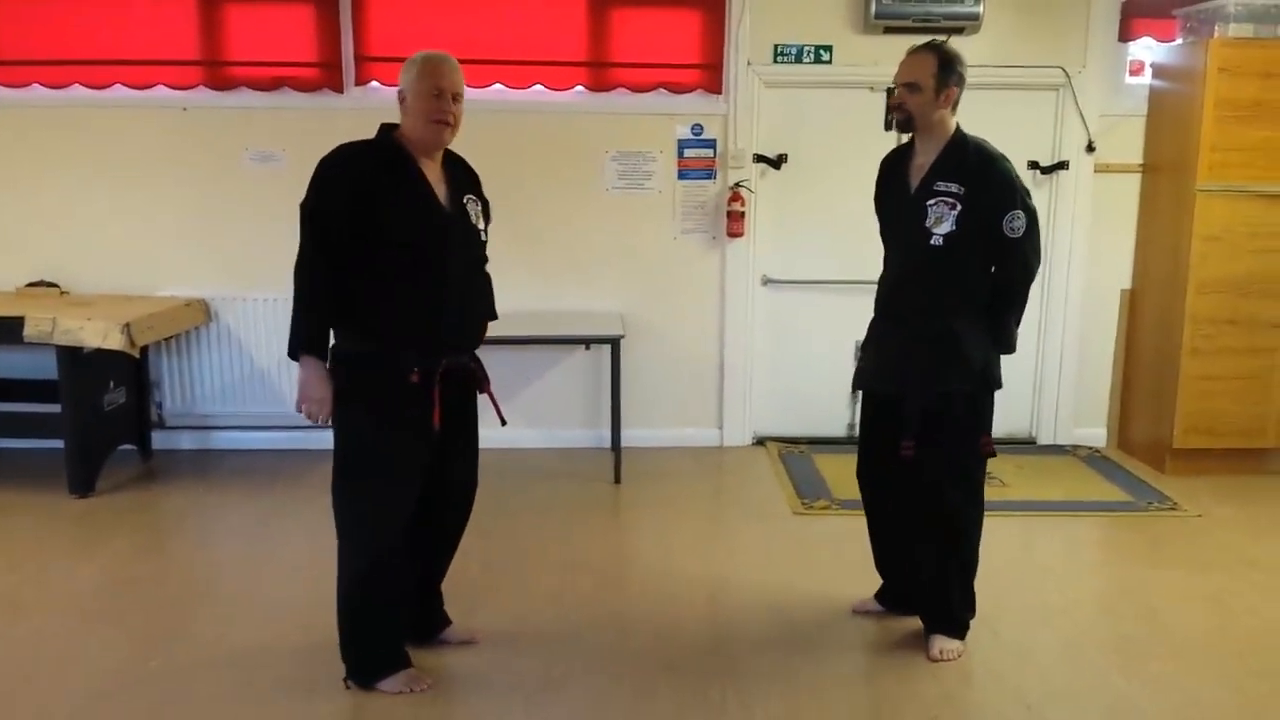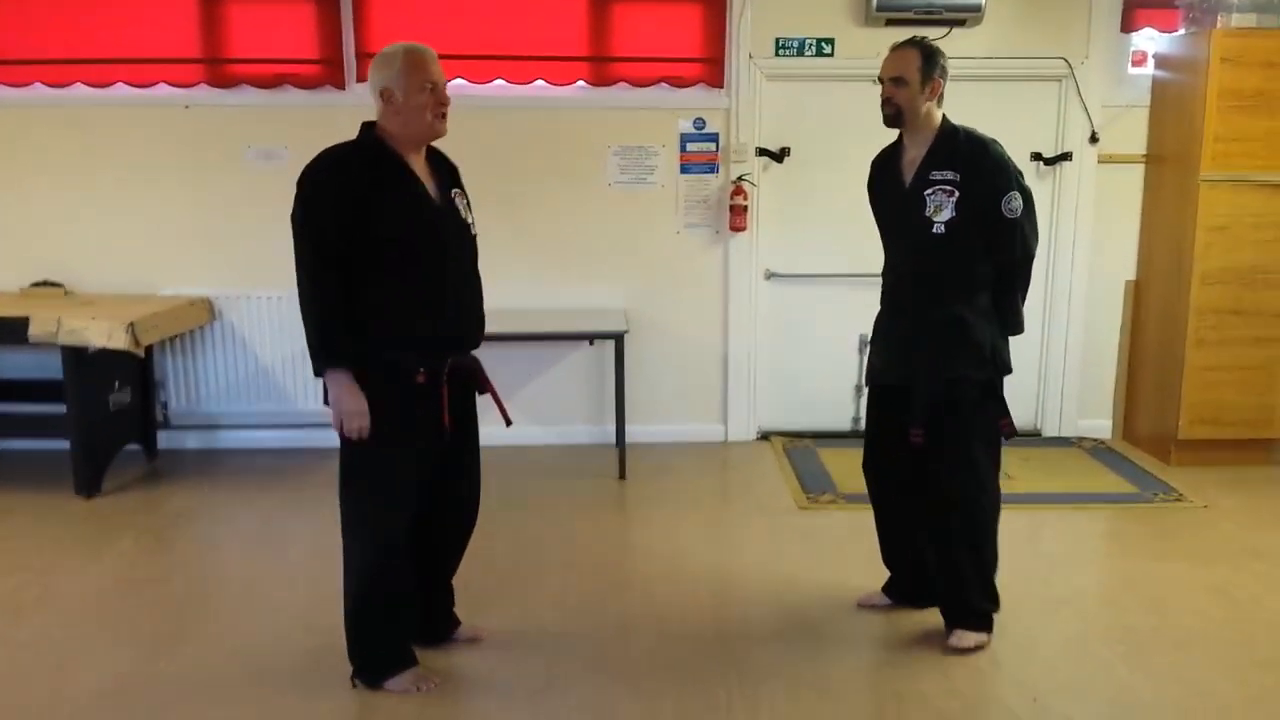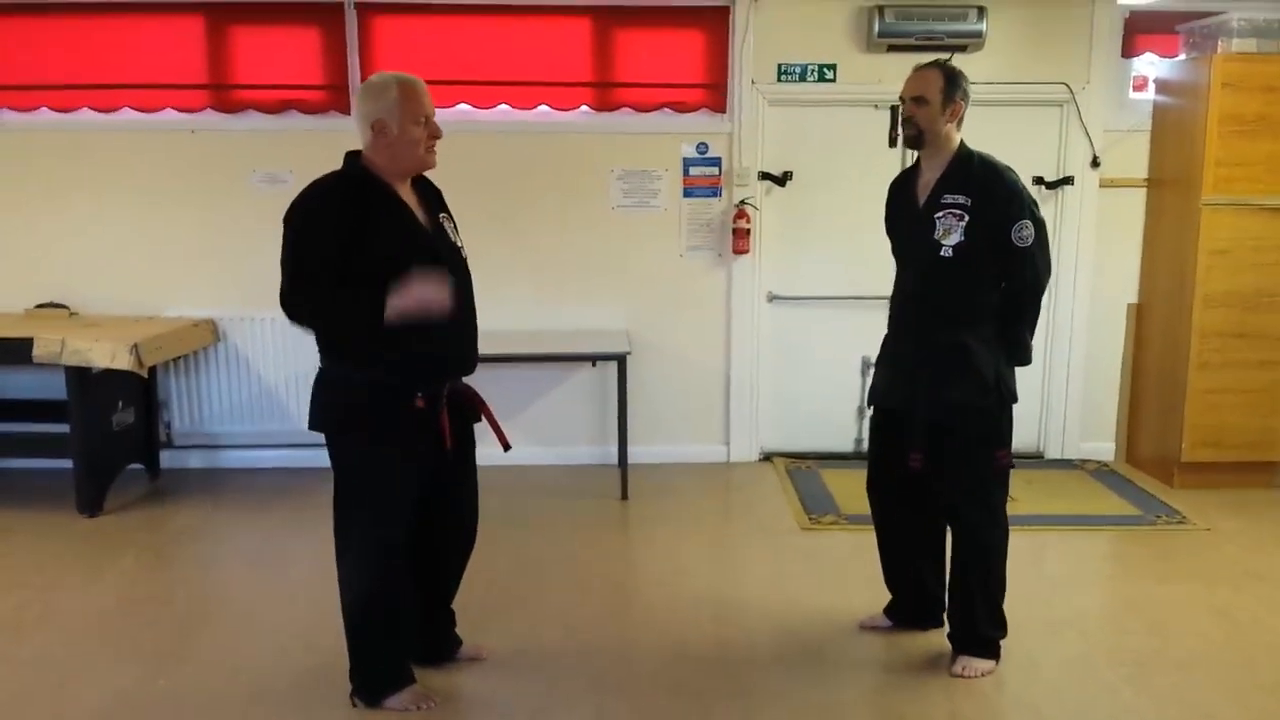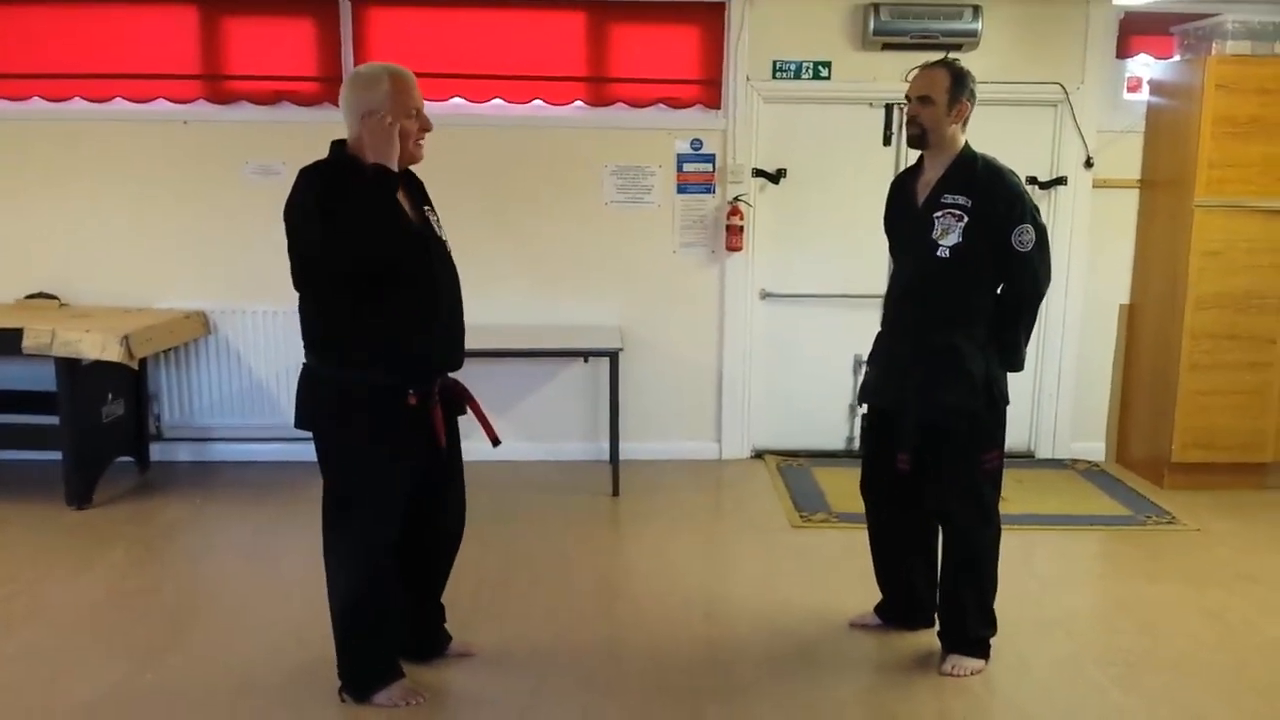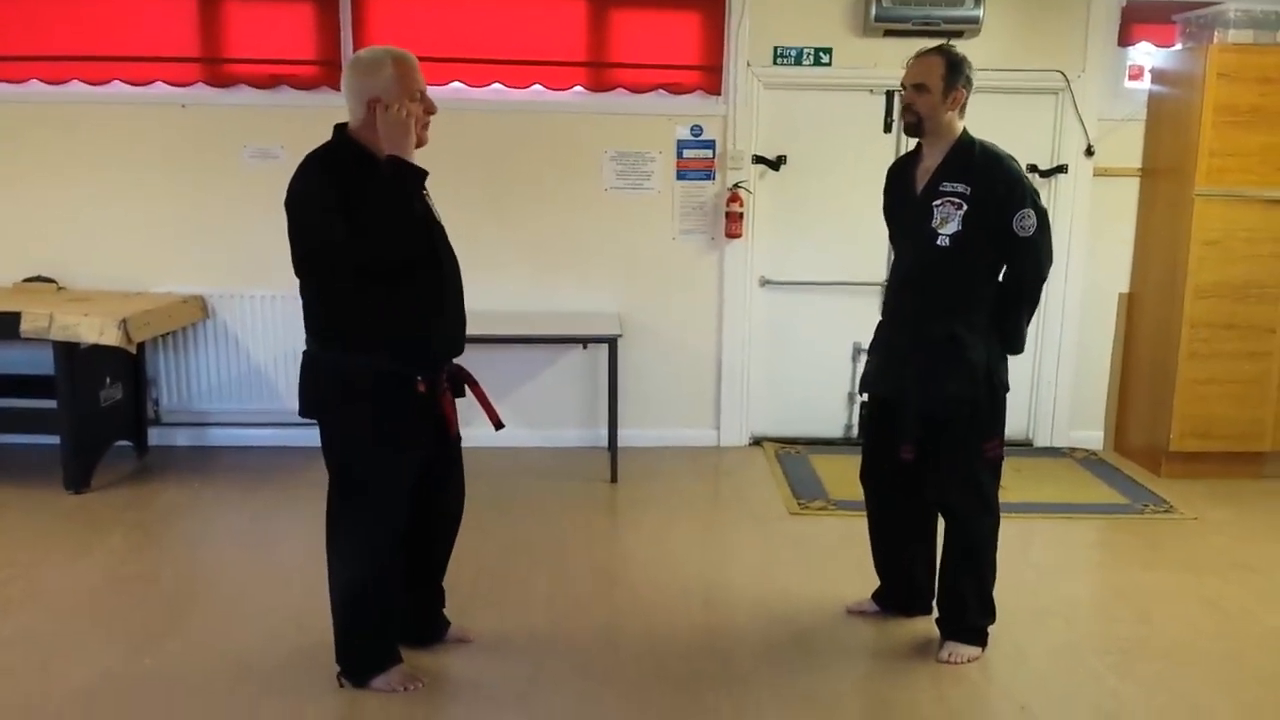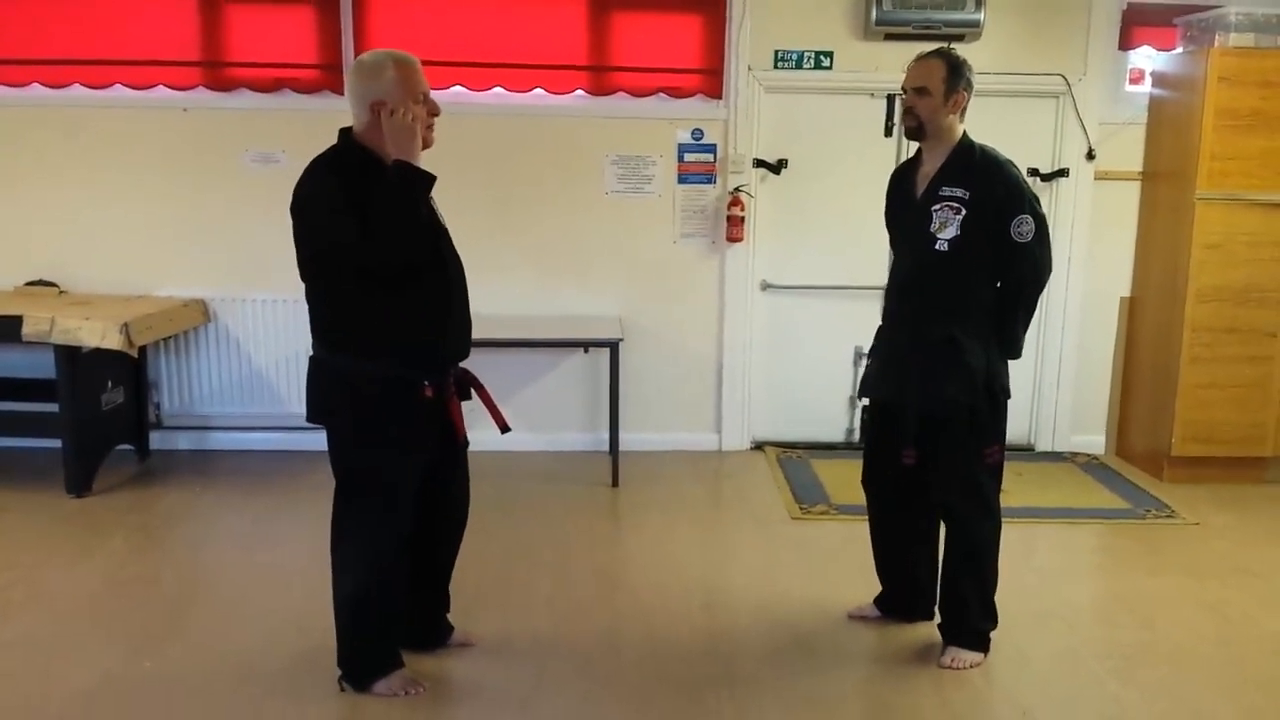
dt=0.4s
person 1, frame 1
left shoulder: (463, 177)
right shoulder: (352, 170)
right elbow: (318, 270)
left wrist: (482, 316)
right wrist: (313, 360)
left hip: (450, 375)
right hip: (380, 377)
left knee: (446, 502)
right knee: (376, 514)
left ankle: (420, 615)
right ankle: (372, 656)
person 1, frame 2
left shoulder: (442, 170)
right shoulder: (338, 174)
right elbow: (320, 284)
left wrist: (461, 350)
right wrist: (336, 374)
left hip: (448, 375)
right hip: (381, 381)
left knee: (451, 505)
right knee: (381, 517)
left ankle: (431, 616)
right ankle: (380, 657)
person 1, frame 3
left shoulder: (425, 195)
right shoulder: (329, 203)
right elbow: (302, 297)
left wrist: (454, 377)
right wrist: (389, 303)
left hip: (440, 400)
right hip: (373, 406)
left knee: (450, 525)
right knee: (376, 539)
left ankle: (432, 636)
right ankle: (379, 675)
person 1, frame 4
left shoulder: (404, 186)
right shoulder: (322, 188)
right elbow: (356, 261)
right wrist: (380, 173)
left hip: (420, 394)
right hip: (359, 401)
left knee: (436, 519)
right knee: (365, 533)
left ankle: (420, 632)
right ankle: (367, 671)
person 1, frame 5
left shoulder: (383, 172)
right shoulder: (326, 176)
right elbow: (376, 253)
right wrist: (399, 166)
left hip: (417, 378)
right hip: (363, 386)
left knee: (435, 504)
right knee: (370, 518)
left ankle: (418, 617)
right ankle: (366, 655)
person 1, frame 6
left shoulder: (386, 175)
right shoulder: (332, 180)
right elbow: (384, 258)
right wrist: (406, 170)
left hip: (423, 382)
right hip: (370, 389)
left knee: (441, 508)
right knee: (375, 521)
left ankle: (421, 621)
right ankle: (367, 659)
person 2, frame 1
left shoulder: (987, 170)
right shoulder: (893, 167)
left elbow: (1020, 262)
left wrist: (988, 338)
right wrist: (901, 323)
left hip: (957, 359)
right hip: (891, 348)
left knee: (951, 490)
right knee: (883, 476)
left ankle: (948, 617)
right ankle: (903, 589)
person 2, frame 2
left shoulder: (980, 157)
right shoulder: (884, 166)
left elbow: (1018, 244)
left wrist: (993, 323)
right wrist: (905, 315)
left hip: (965, 348)
right hip: (899, 341)
left knee: (966, 479)
right knee: (890, 468)
left ankle: (971, 611)
right ankle: (913, 582)
person 2, frame 3
left shoulder: (994, 184)
right shoulder: (902, 187)
left elbow: (1030, 274)
left wrist: (1000, 351)
right wrist: (909, 342)
left hip: (971, 375)
right hip: (905, 365)
left knee: (973, 507)
right knee: (894, 492)
left ankle: (978, 637)
right ankle: (915, 605)
person 2, frame 4
left shoulder: (995, 187)
right shoulder: (903, 186)
left elbow: (1029, 279)
left wrist: (995, 357)
right wrist: (901, 341)
left hip: (964, 377)
right hip: (898, 366)
left knee: (965, 508)
right knee: (888, 493)
left ankle: (968, 636)
right ankle: (905, 604)
person 2, frame 5
left shoulder: (994, 172)
right shoulder: (901, 174)
left elbow: (1031, 262)
left wrist: (996, 338)
right wrist: (905, 328)
left hip: (964, 364)
right hip: (898, 353)
left knee: (965, 496)
right knee: (888, 481)
left ankle: (966, 623)
right ankle: (903, 591)
person 2, frame 6
left shoulder: (994, 177)
right shoulder: (903, 178)
left elbow: (1030, 269)
left wrist: (994, 344)
right wrist: (902, 334)
left hip: (964, 370)
right hip: (899, 358)
left knee: (966, 501)
right knee: (890, 487)
left ankle: (968, 629)
right ankle: (905, 597)
